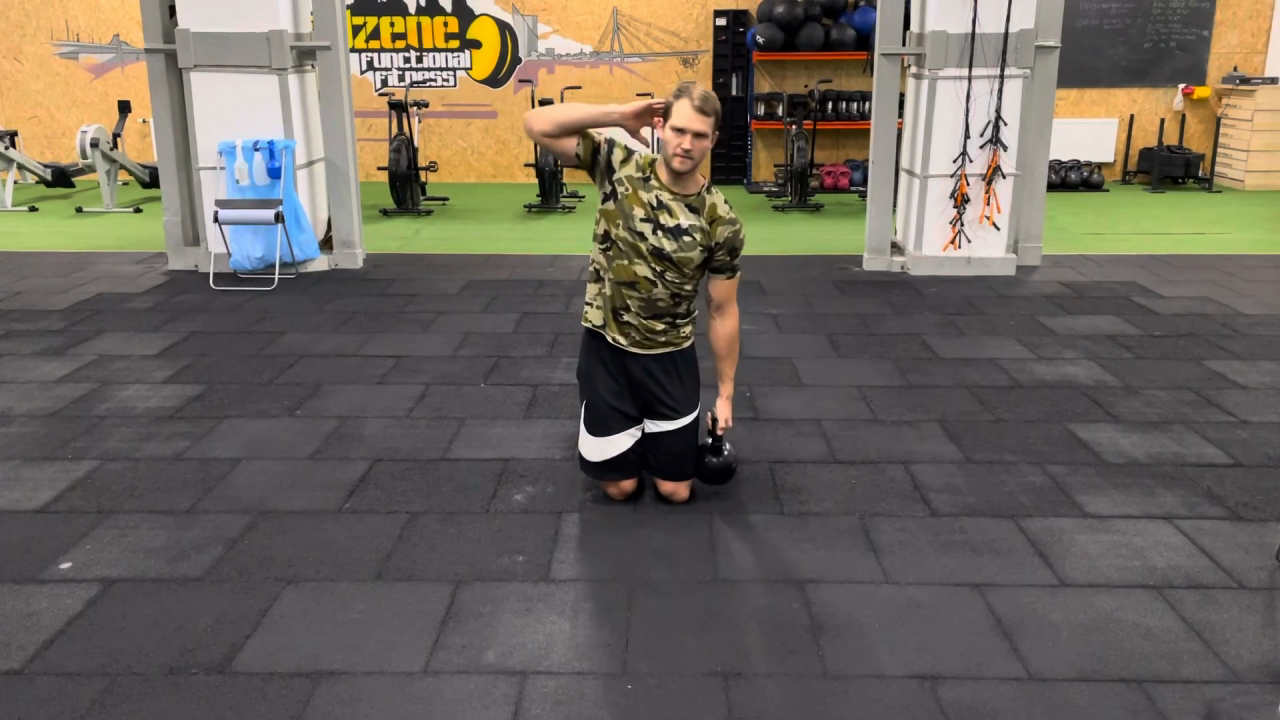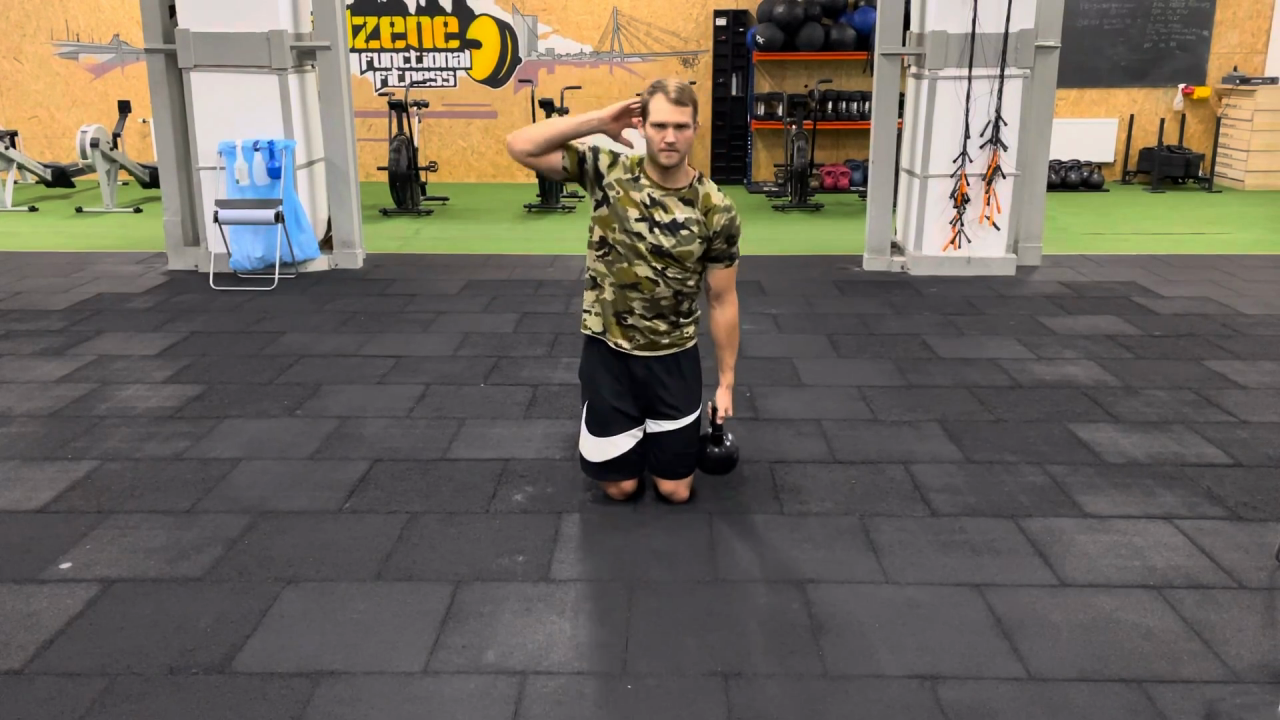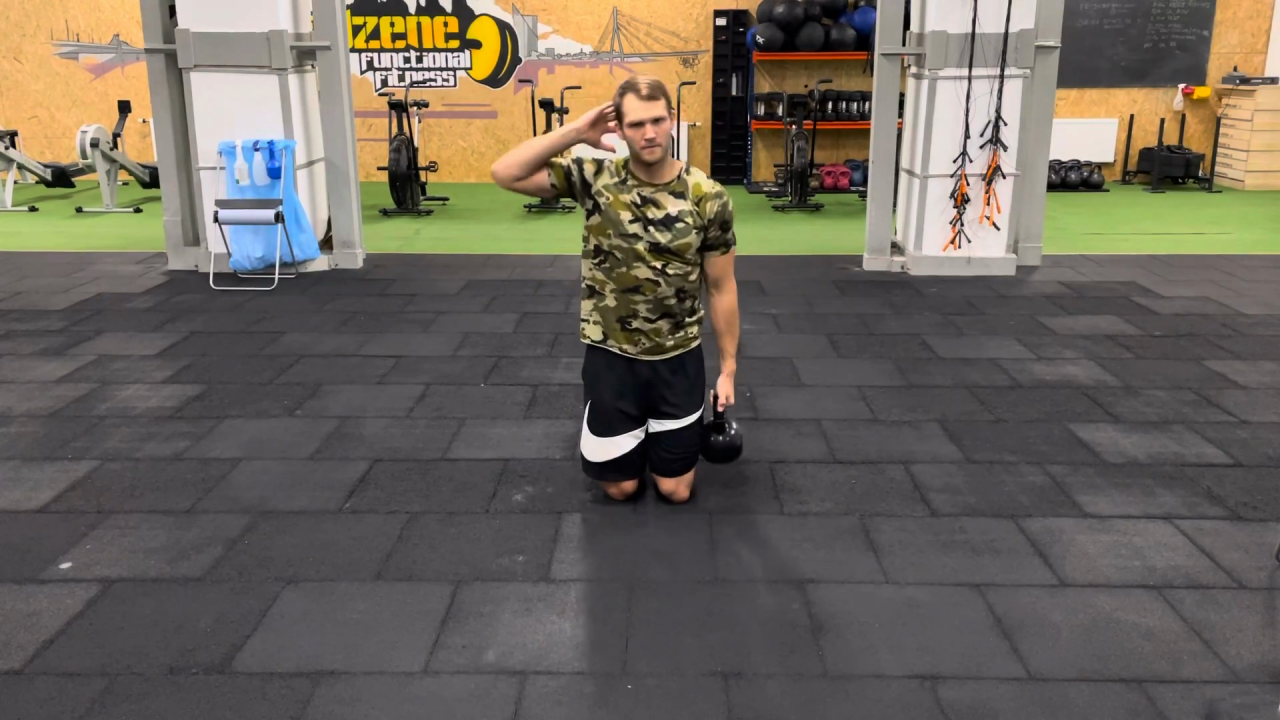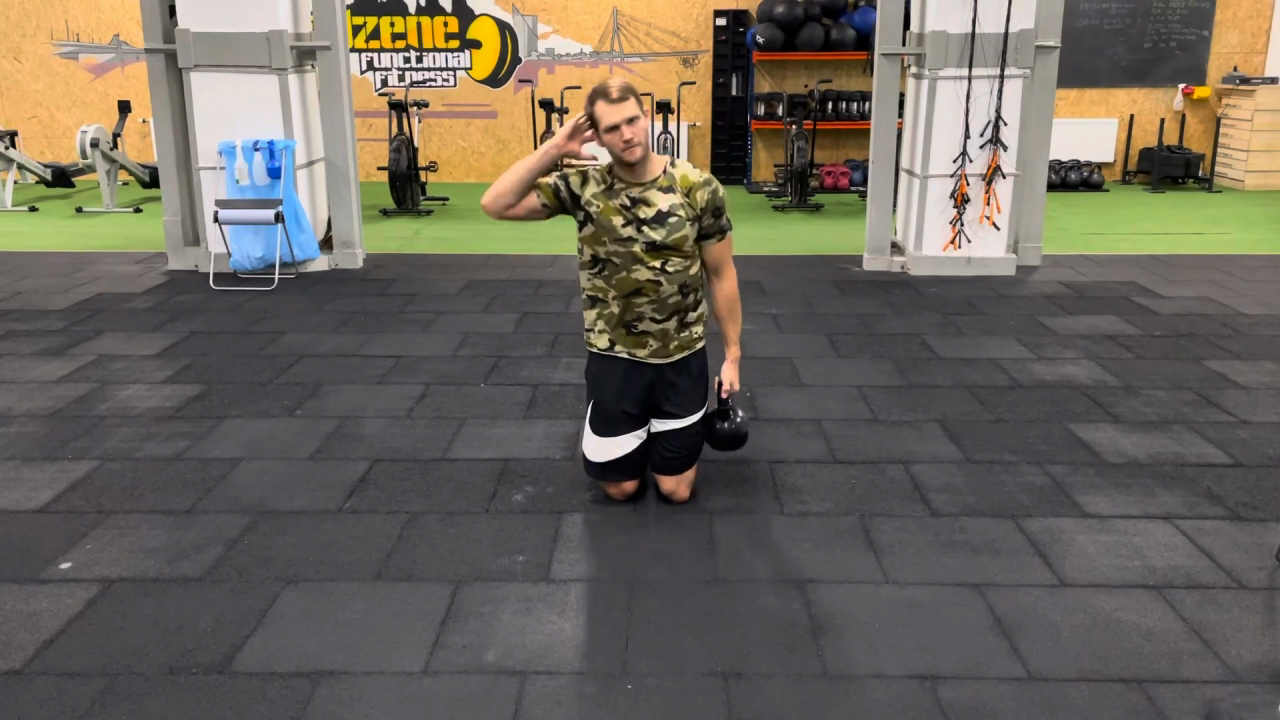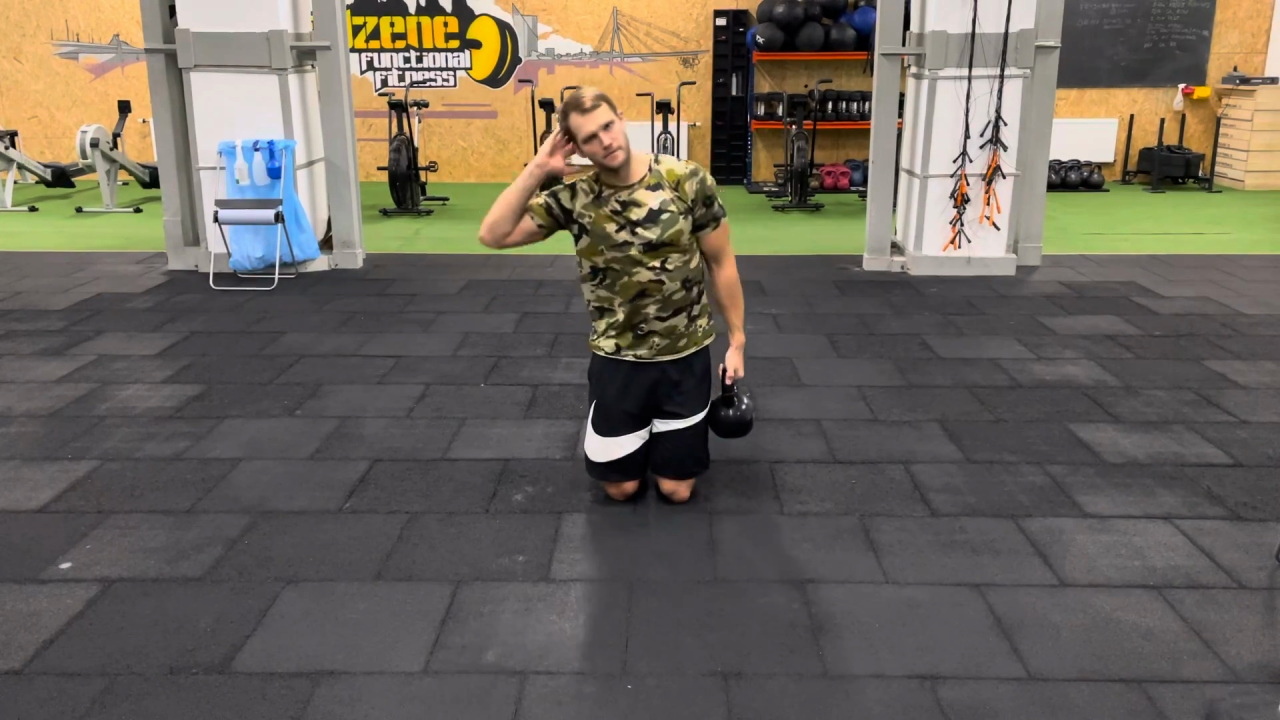
dt=0.1s
person 1, frame 1
left shoulder: (721, 222)
right shoulder: (618, 164)
left elbow: (723, 312)
right elbow: (536, 124)
left wrist: (725, 392)
right wrist: (619, 116)
left hip: (670, 356)
right hip: (607, 348)
left knee: (675, 489)
right knee: (619, 486)
left ankle: (652, 432)
right ankle: (628, 433)
person 1, frame 2
left shoulder: (716, 211)
right shoulder: (606, 169)
left elbow: (722, 302)
right elbow: (519, 147)
left wrist: (725, 383)
right wrist: (600, 122)
left hip: (673, 357)
right hip: (608, 352)
left knee: (676, 490)
right knee: (620, 487)
left ankle: (658, 433)
right ankle: (632, 430)
person 1, frame 3
left shoulder: (709, 200)
right shoulder: (595, 176)
left elbow: (721, 288)
right elbow: (503, 174)
left wrist: (728, 367)
right wrist: (575, 133)
left hip: (676, 358)
right hip: (610, 355)
left knee: (676, 489)
right knee: (619, 487)
left ankle: (661, 435)
right ankle: (630, 431)
person 1, frame 4
left shoulder: (700, 189)
right shoulder: (583, 185)
left elbow: (722, 275)
right elbow: (493, 206)
left wrist: (732, 354)
right wrist: (555, 148)
left hip: (681, 359)
right hip: (614, 358)
left knee: (676, 489)
right knee: (620, 487)
left ankle: (661, 433)
right ankle: (632, 430)
person 1, frame 5
left shoulder: (687, 180)
right shoulder: (573, 197)
left elbow: (721, 262)
right elbow: (492, 236)
left wrist: (736, 340)
right wrist: (539, 169)
left hip: (685, 356)
right hip: (618, 358)
left knee: (676, 489)
right knee: (619, 487)
left ankle: (661, 433)
right ankle: (637, 432)
